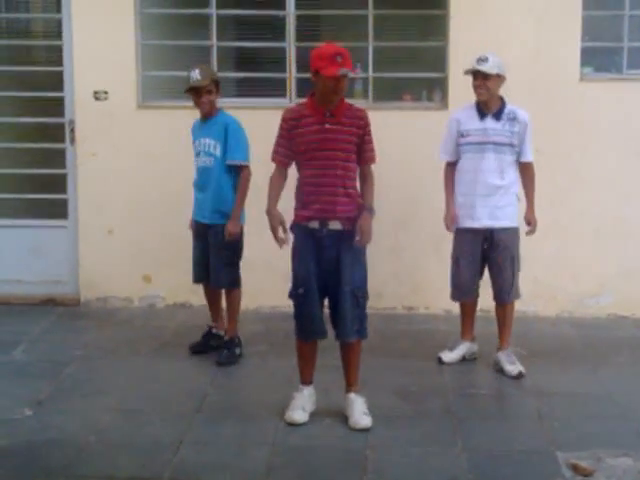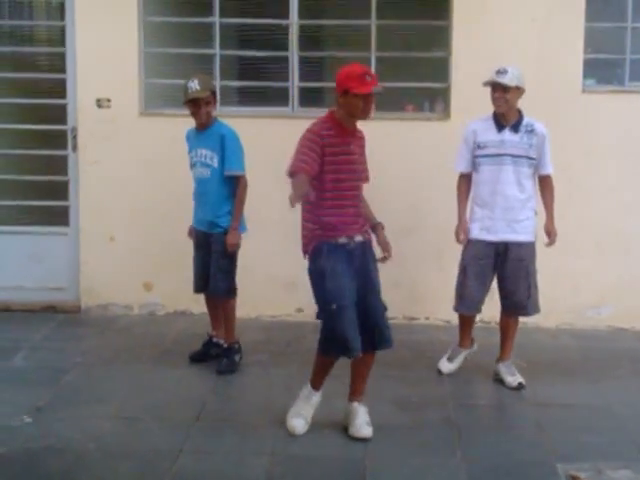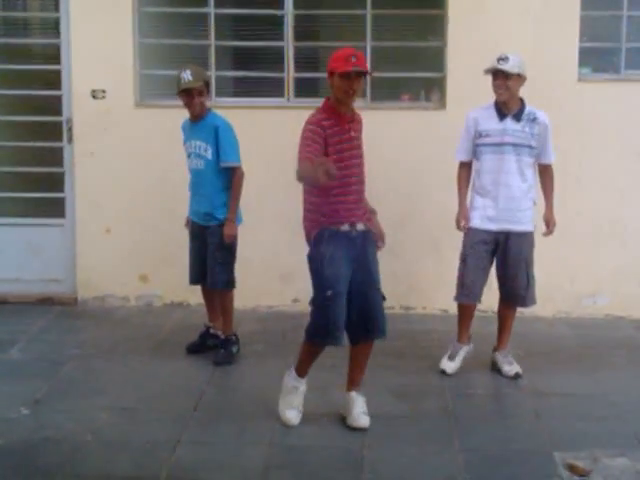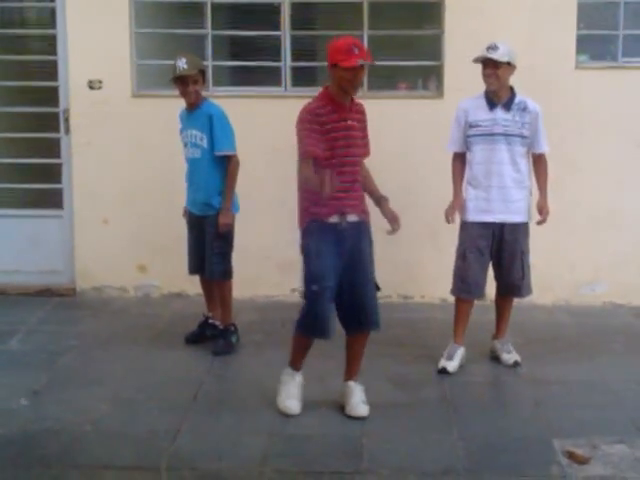
dt=0.3s
person 1, frame 1
left shoulder: (358, 118)
right shoulder: (294, 117)
left elbow: (366, 172)
right elbow: (281, 168)
left wrist: (367, 212)
right wrist: (272, 208)
left hip: (347, 228)
right hip: (308, 228)
left knee: (351, 312)
right knee: (307, 311)
left ankle: (353, 395)
right ankle: (305, 390)
person 1, frame 2
left shoulder: (359, 137)
right shoulder: (318, 134)
right elbow: (298, 176)
left wrist: (377, 227)
right wrist: (300, 189)
left hip: (359, 243)
right hip: (327, 245)
left knee: (374, 326)
right knee: (341, 327)
left ankle: (356, 405)
right ankle: (311, 392)
person 1, frame 3
left shoulder: (356, 120)
right shoulder: (317, 124)
right elbow: (304, 170)
left wrist: (371, 216)
right wrist: (314, 172)
left hip: (359, 231)
right hip: (328, 232)
left knee: (369, 315)
right knee: (329, 313)
left ankle: (353, 394)
right ankle: (296, 380)
person 1, frame 4
left shoulder: (359, 113)
right shoulder: (312, 113)
right elbow: (306, 166)
left wrist: (383, 203)
right wrist: (318, 183)
left hip: (356, 222)
right hip: (321, 224)
left knee: (363, 306)
right knee: (318, 304)
left ankle: (352, 384)
right ankle: (292, 374)
person 2, frame 1
left shoulder: (519, 119)
right shoulder: (459, 119)
left elbow: (526, 165)
right elbow: (451, 165)
left wrist: (531, 208)
right wrist: (449, 205)
left hip: (504, 217)
right hip: (468, 216)
left knee: (506, 284)
right knee: (466, 281)
left ankle: (504, 350)
right ankle: (467, 342)
person 2, frame 2
left shoulder: (537, 132)
right shoulder: (475, 130)
left elbow: (545, 177)
right elbow: (465, 176)
left wrist: (550, 218)
right wrist: (461, 217)
left hip: (520, 231)
right hip: (481, 229)
left knee: (516, 298)
right knee: (468, 293)
left ankle: (504, 362)
right ankle: (464, 343)
person 2, frame 3
left shoulder: (539, 121)
right shoulder: (476, 118)
left elbow: (545, 167)
right elbow: (465, 164)
left wrist: (549, 208)
right wrist: (462, 205)
left hip: (520, 221)
right hip: (481, 218)
left knee: (514, 289)
right knee: (468, 284)
left ankle: (501, 351)
right ankle: (461, 342)
person 2, frame 4
left shoulder: (529, 110)
right shoulder: (467, 109)
left elbow: (538, 156)
right elbow: (459, 156)
left wrist: (543, 197)
right wrist: (456, 195)
left hip: (515, 210)
right hip: (477, 210)
left knee: (511, 278)
right knee: (468, 277)
left ankle: (500, 340)
right ankle: (457, 344)
person 3, frame 1
left shoulder: (229, 125)
right shoulder: (196, 128)
left elbow: (244, 172)
left wrist: (235, 217)
left hip: (224, 217)
right hip: (201, 217)
left knee: (228, 279)
right knee: (205, 276)
left ankle: (232, 338)
right ankle: (216, 330)
person 3, frame 2
left shoulder: (225, 135)
right shoulder: (191, 136)
left elbow: (241, 182)
left wrist: (234, 227)
left hip: (223, 227)
right hip: (202, 226)
left knee: (223, 287)
right knee: (206, 286)
left ankle: (232, 345)
right ankle: (216, 339)
person 3, frame 3
left shoulder: (219, 126)
right shoulder: (186, 127)
left elbow: (237, 173)
left wrist: (231, 219)
left hip: (219, 219)
right hip: (198, 217)
left knee: (221, 279)
right knee: (202, 278)
left ankle: (229, 337)
right ankle: (213, 330)
person 3, frame 4
left shoulder: (214, 114)
right shoulder: (184, 116)
left elbow: (232, 161)
left wrist: (227, 208)
left hip: (216, 209)
right hip: (195, 207)
left knee: (219, 269)
right knee: (201, 267)
left ankle: (228, 327)
right ankle: (212, 320)
